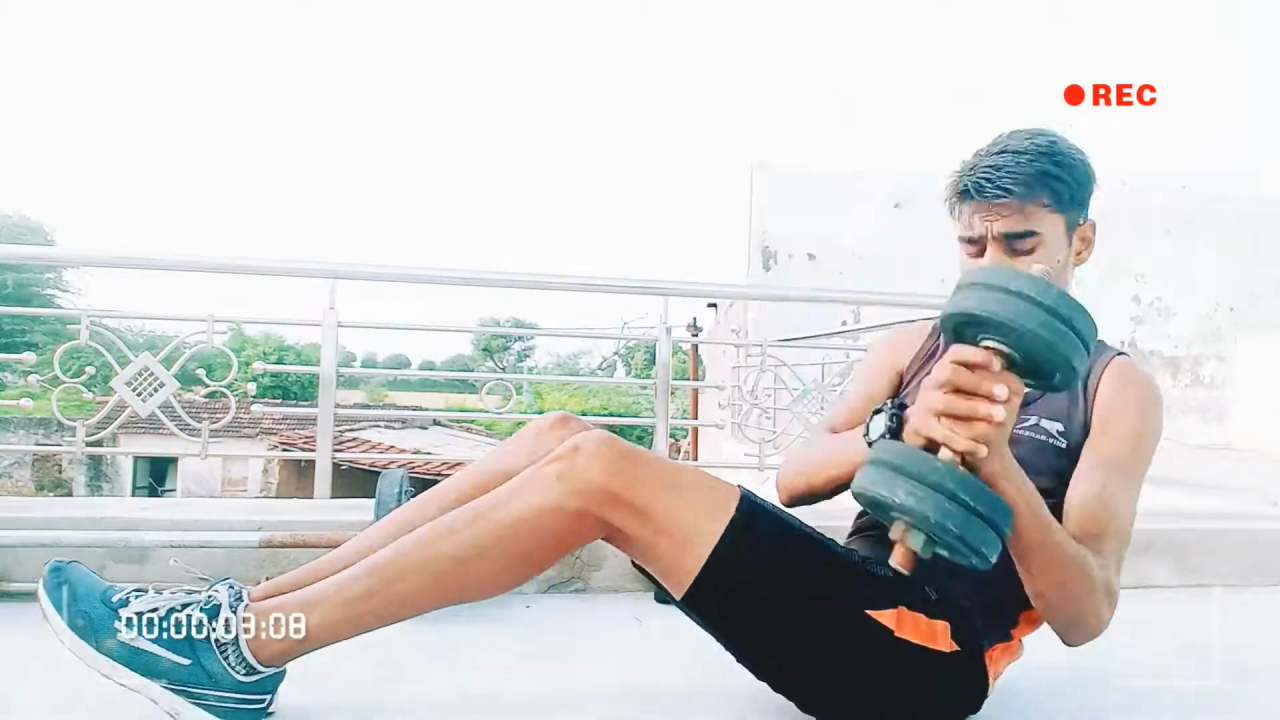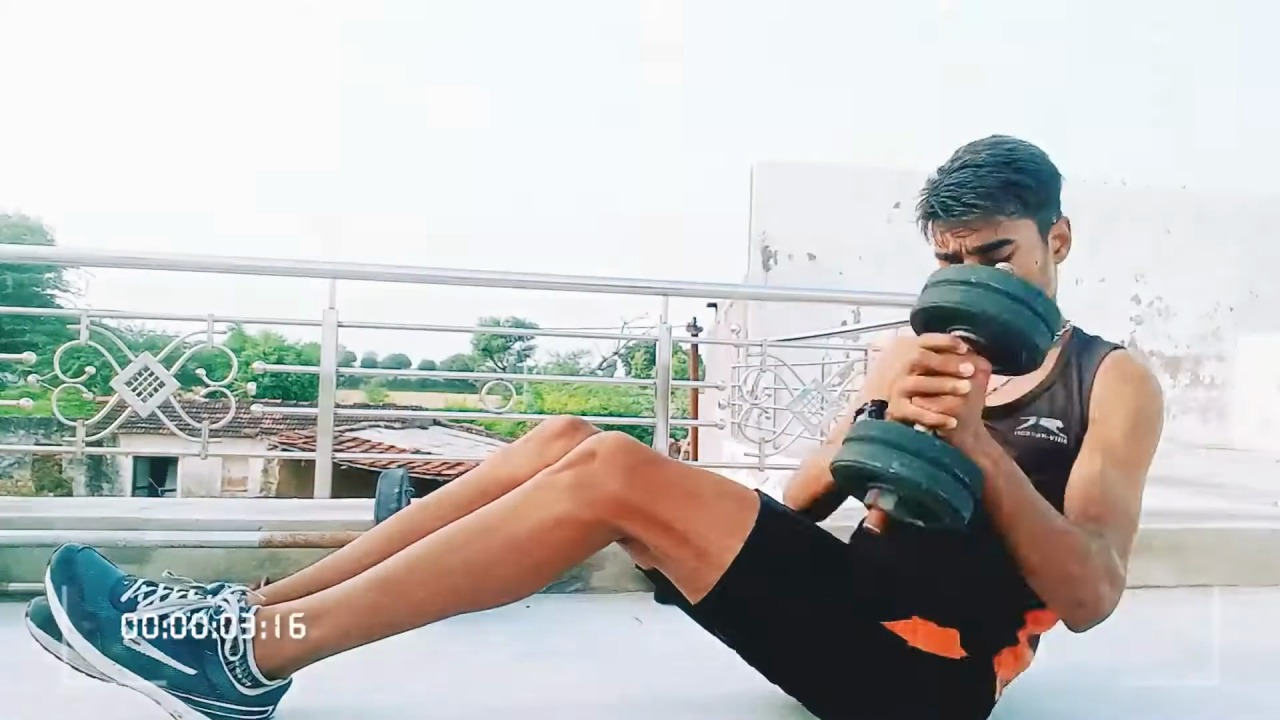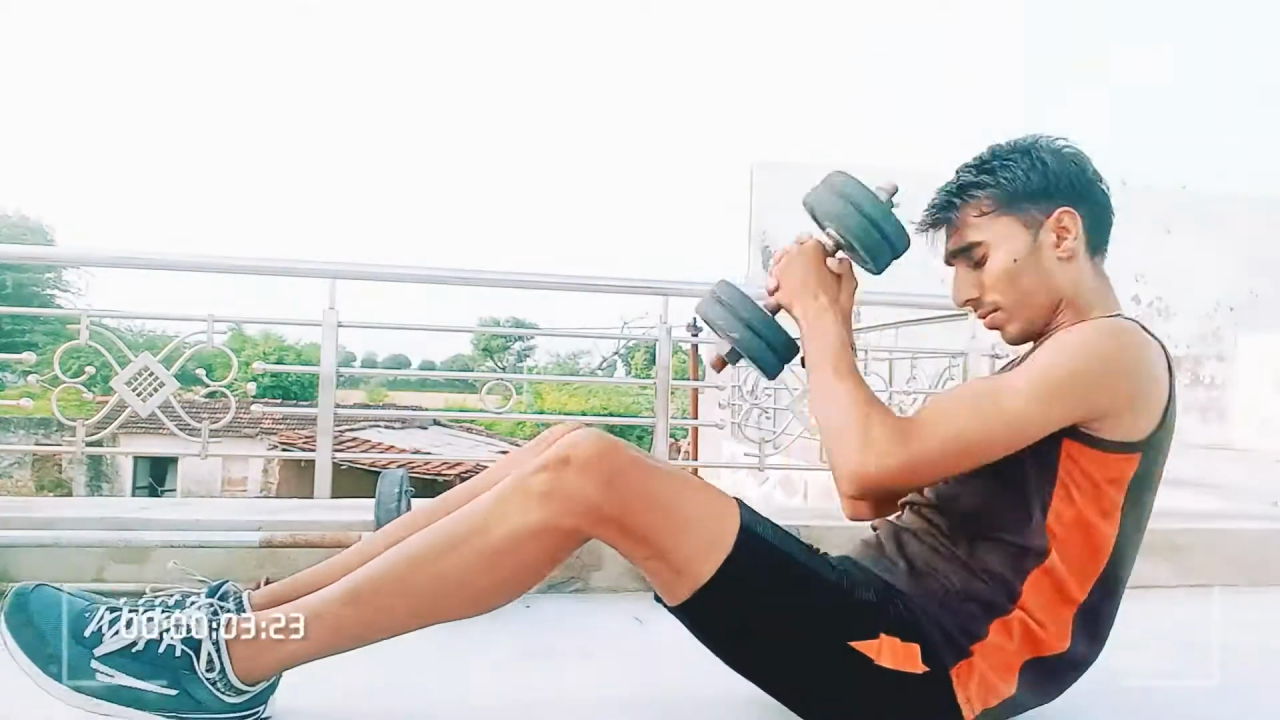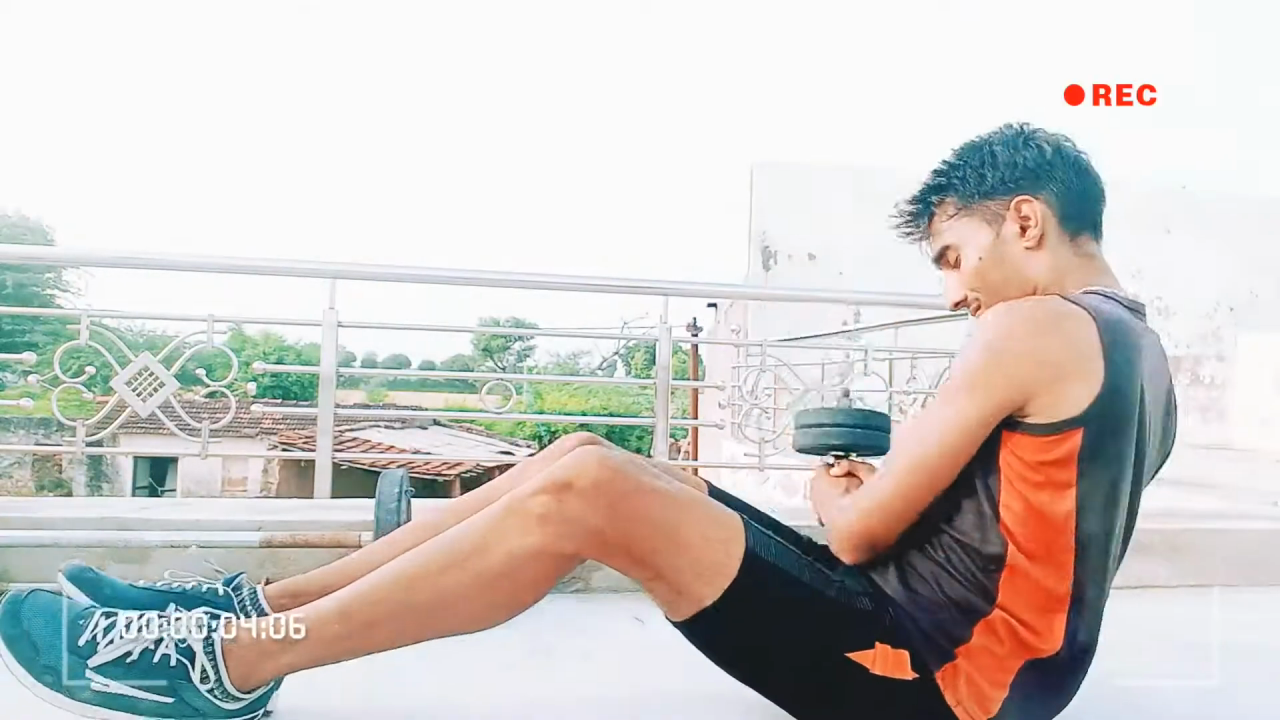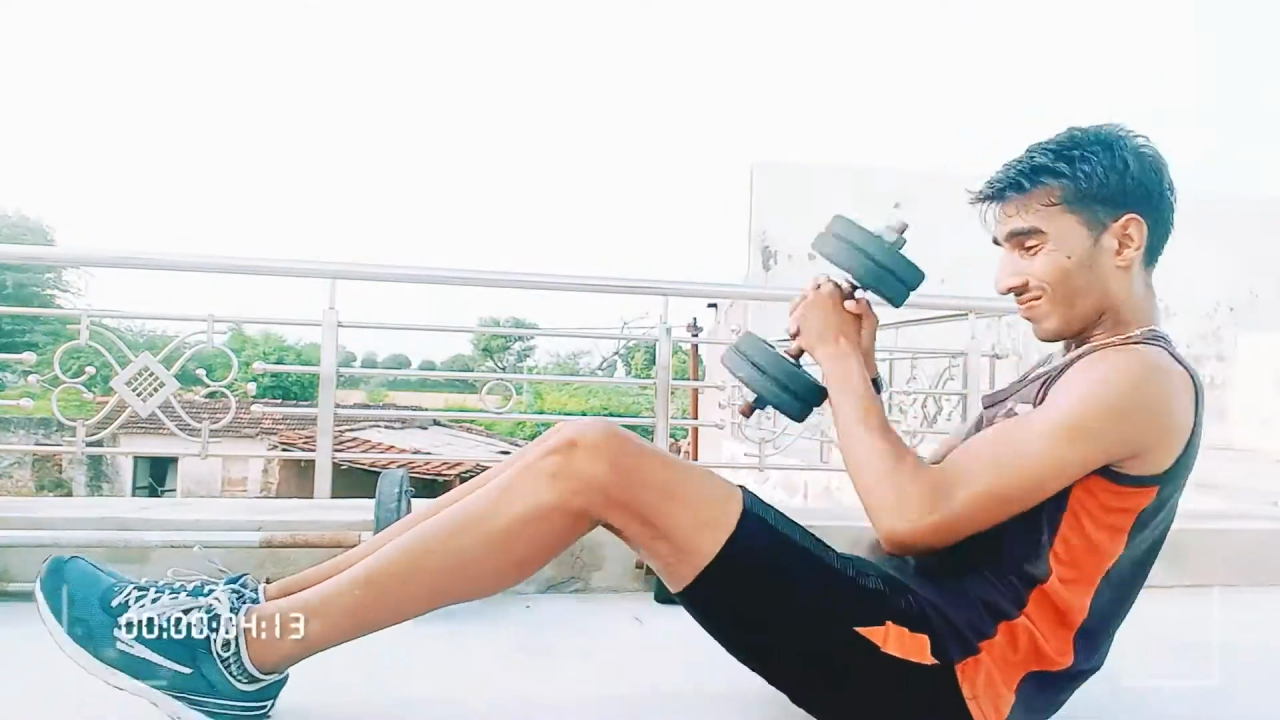
dt=0.3s
person 1, frame 1
left shoulder: (1119, 392)
right shoulder: (917, 344)
left elbow: (1084, 610)
right elbow: (797, 475)
left wrist: (1002, 466)
right wrist: (912, 439)
right hip: (848, 608)
left knee: (595, 469)
right knee: (559, 437)
right ankle: (251, 610)
person 1, frame 2
left shoulder: (1117, 383)
right shoulder: (915, 350)
left elbow: (1089, 597)
right elbow: (805, 494)
left wrist: (974, 446)
right wrist: (883, 435)
right hip: (855, 606)
left knee: (612, 473)
right knee: (563, 442)
right ankle: (252, 609)
person 1, frame 3
left shoulder: (1102, 352)
right shoulder: (1059, 364)
left elbow: (867, 468)
right elbow: (884, 482)
left wrist: (823, 325)
right wrist: (834, 325)
right hip: (892, 617)
left knee: (582, 474)
right knee: (579, 450)
right ankle: (244, 611)
person 1, frame 4
left shoulder: (1033, 332)
right shoulder: (1136, 358)
left elbow: (861, 531)
left wrist: (837, 490)
right wrist: (883, 482)
left knee: (582, 498)
right knee: (587, 460)
right ankle: (258, 608)
person 1, frame 5
left shoulder: (1143, 381)
right shoulder: (1057, 365)
left elbow: (912, 519)
left wrist: (842, 367)
right wrist: (863, 372)
right hip: (886, 626)
left knee: (597, 462)
right knee: (582, 454)
right ankle: (256, 604)
